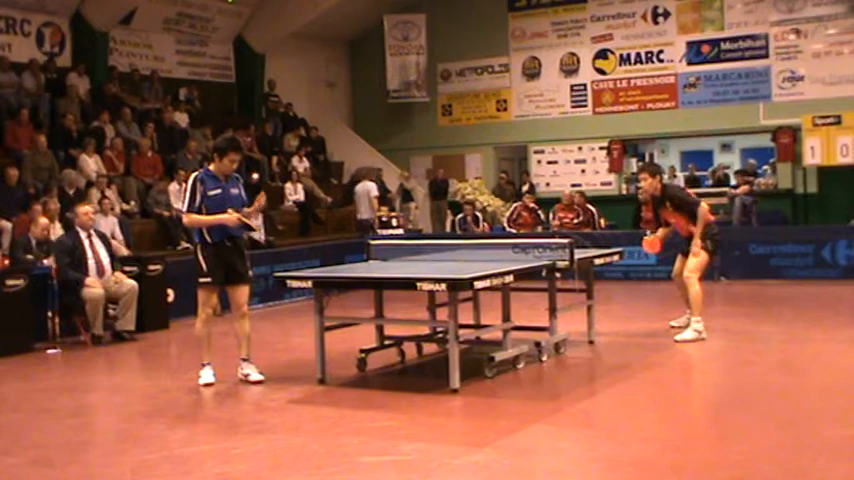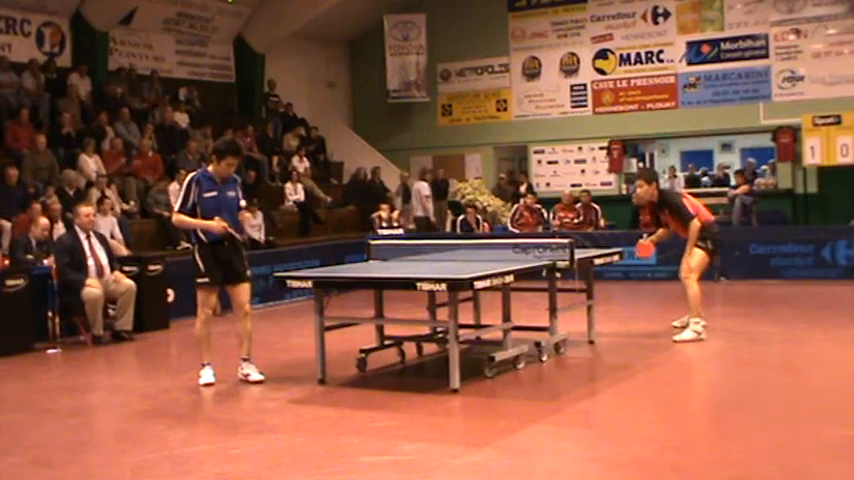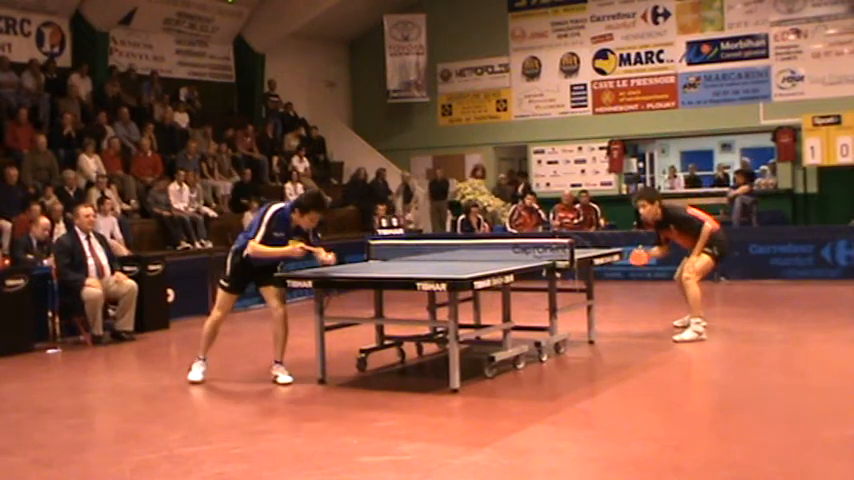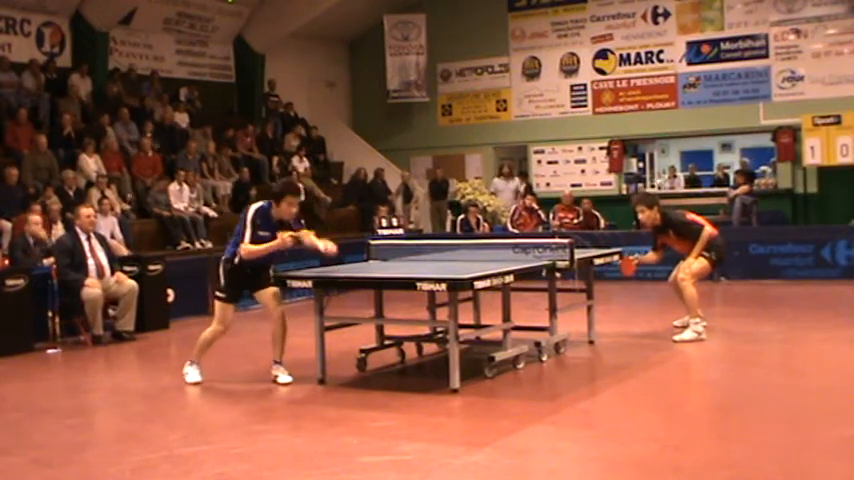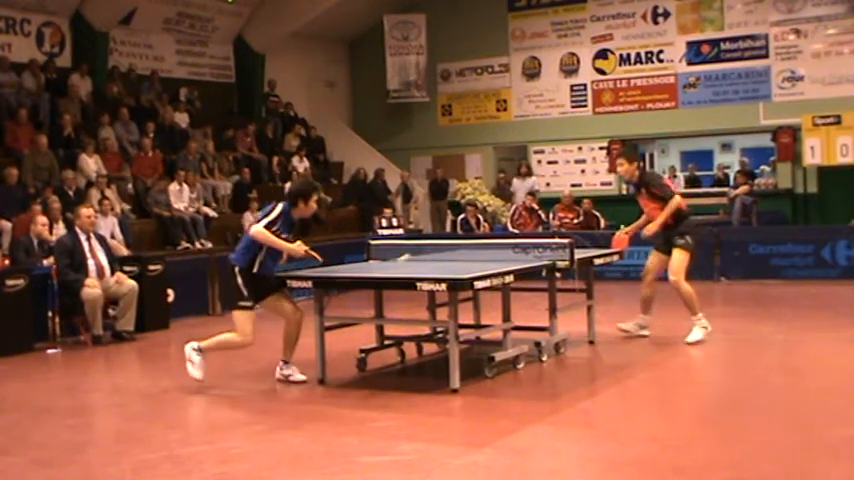
dt=1s
person 1, frame 1
left shoulder: (236, 180)
right shoulder: (199, 180)
right elbow: (188, 219)
left wrist: (255, 208)
right wrist: (221, 218)
left hip: (236, 247)
right hip: (211, 250)
left knee: (242, 309)
right knee: (206, 311)
left ankle: (245, 363)
right ankle: (206, 366)
person 1, frame 2
left shoulder: (234, 182)
right shoulder: (195, 181)
right elbow: (177, 218)
left wrist: (244, 216)
right wrist: (206, 224)
left hip: (233, 248)
right hip: (208, 250)
left knee: (244, 309)
right knee: (206, 311)
left ankle: (245, 363)
right ankle: (206, 366)
person 1, frame 3
left shoulder: (306, 223)
right shoulder: (273, 213)
left elbow: (314, 248)
right elbow: (253, 249)
left wrist: (324, 256)
right wrist: (287, 250)
left hip: (268, 265)
right hip: (243, 260)
left knee: (280, 311)
right knee: (219, 314)
left ankle: (278, 366)
right ankle: (200, 362)
person 1, frame 4
left shoulder: (290, 215)
right shoulder: (256, 212)
left elbow: (305, 237)
right elbow: (245, 251)
left wrist: (320, 244)
right wrist: (278, 244)
left hip: (260, 268)
right hip: (234, 267)
left knee: (278, 312)
right knee: (220, 326)
left ankle: (278, 366)
right ankle: (193, 364)
person 1, frame 5
left shoulder: (293, 218)
right shoulder: (279, 210)
right elbow: (256, 232)
left wrist: (295, 249)
right wrist: (289, 248)
left hip: (263, 275)
right hip: (244, 273)
left knee: (295, 316)
right knee: (244, 338)
left ankle: (285, 367)
right ankle: (197, 349)
person 2, frame 1
left shoulder: (673, 192)
right shoulder: (656, 201)
left elbow: (703, 208)
right elbow: (666, 226)
left wrist: (697, 238)
right wrist: (655, 238)
left hip: (705, 235)
right hip: (691, 237)
left knee: (690, 276)
right knee: (677, 275)
left ankle: (697, 327)
right ankle: (691, 315)
person 2, frame 2
left shoulder: (671, 199)
right shoulder: (655, 205)
left elbow: (695, 224)
right elbow: (667, 228)
left wrist: (687, 255)
right wrist: (651, 240)
left hip: (706, 234)
right hip: (695, 236)
left knee: (689, 275)
right knee: (684, 275)
left ankle: (696, 327)
right ankle: (696, 316)
person 2, frame 3
left shoulder: (675, 214)
right shoulder: (658, 223)
left elbow: (707, 226)
right elbow: (662, 249)
left wrist: (694, 255)
right wrist: (646, 254)
left hip: (713, 242)
right hip: (699, 245)
left knee: (689, 276)
right knee: (680, 278)
left ankle: (697, 328)
right ankle: (696, 316)
person 2, frame 4
left shoulder: (675, 220)
right shoulder: (657, 228)
left elbow: (706, 231)
right elbow: (657, 255)
left wrist: (692, 257)
right wrist: (639, 260)
left hip: (712, 247)
right hip: (696, 250)
left knee: (684, 277)
right knee: (675, 280)
left ankle: (696, 328)
right ankle: (696, 316)
person 2, frame 5
left shoulder: (650, 180)
right shoulder: (638, 186)
left elbow: (676, 200)
left wrist: (656, 224)
right wrist: (632, 228)
left hip: (680, 229)
right hip: (665, 233)
left knee: (675, 279)
right knee: (648, 276)
left ankle: (700, 323)
right ankle: (642, 323)
person 3, frame 1
left shoulder: (101, 236)
right shoulder: (65, 241)
left elbow: (113, 259)
right elbow: (63, 271)
left wrist: (117, 271)
right wrist: (85, 279)
left hip: (108, 280)
right hip: (85, 284)
left knee: (131, 286)
right knee: (96, 294)
left ankle: (122, 329)
right ankle: (97, 333)
person 3, frame 2
left shoulder: (99, 237)
right shoulder: (65, 241)
left elbow: (111, 259)
right elbow: (63, 271)
left wrist: (116, 271)
right wrist: (85, 280)
left hip: (107, 280)
right hip: (83, 284)
left knee: (129, 285)
right knee: (95, 294)
left ankle: (121, 329)
right ankle: (97, 334)
person 3, frame 3
left shoulder: (99, 237)
right shoulder: (64, 242)
left elbow: (112, 260)
right elbow: (63, 272)
left wrist: (117, 272)
right wrist: (85, 280)
left hip: (108, 280)
right hip: (84, 284)
left knee: (131, 286)
right knee: (95, 294)
left ankle: (121, 329)
right ankle: (97, 334)
person 3, frame 4
left shoulder: (100, 238)
right shoulder: (65, 241)
left elbow: (112, 260)
right elbow: (63, 271)
left wrist: (117, 271)
right wrist: (84, 280)
left hip: (108, 280)
right hip: (84, 284)
left knee: (131, 286)
right knee: (95, 294)
left ankle: (122, 329)
right ankle: (97, 334)
person 3, frame 5
left shoulder: (100, 238)
right shoulder: (65, 242)
left elbow: (112, 260)
right elbow: (63, 272)
left wrist: (117, 272)
right wrist: (84, 280)
left hip: (108, 281)
right hip: (84, 284)
left knee: (131, 286)
right knee: (95, 294)
left ankle: (122, 329)
right ankle: (97, 334)
